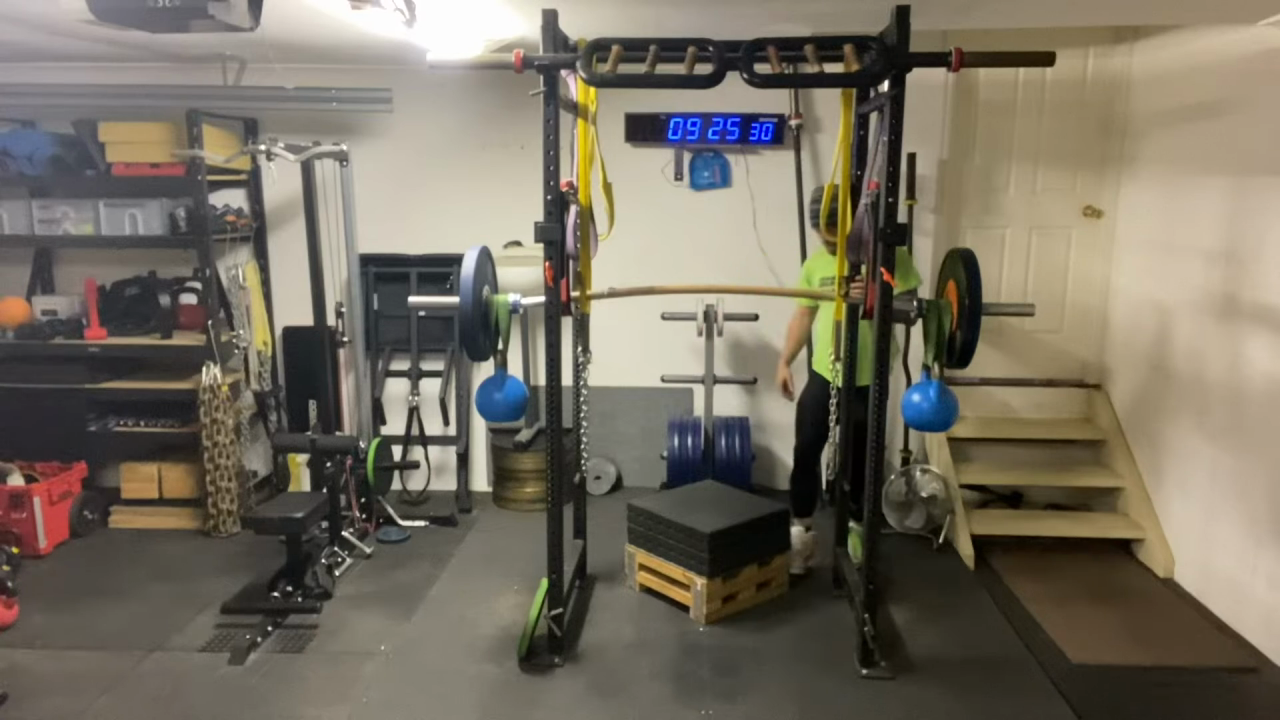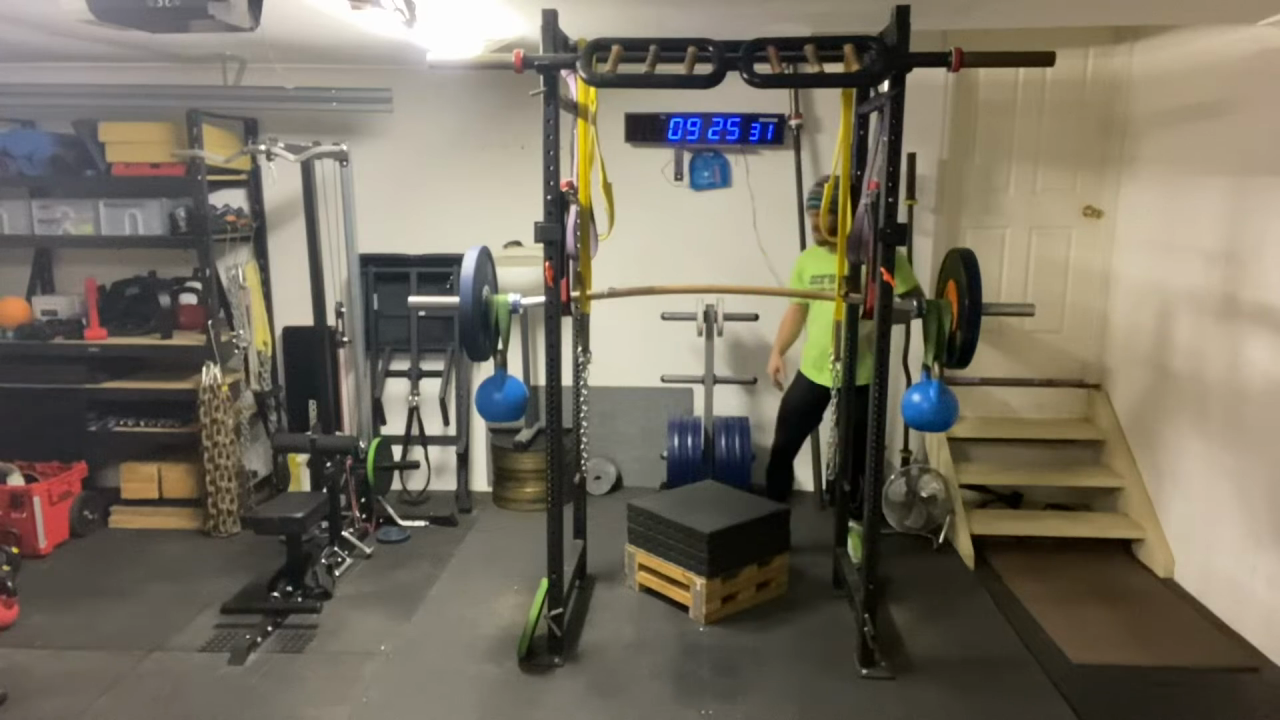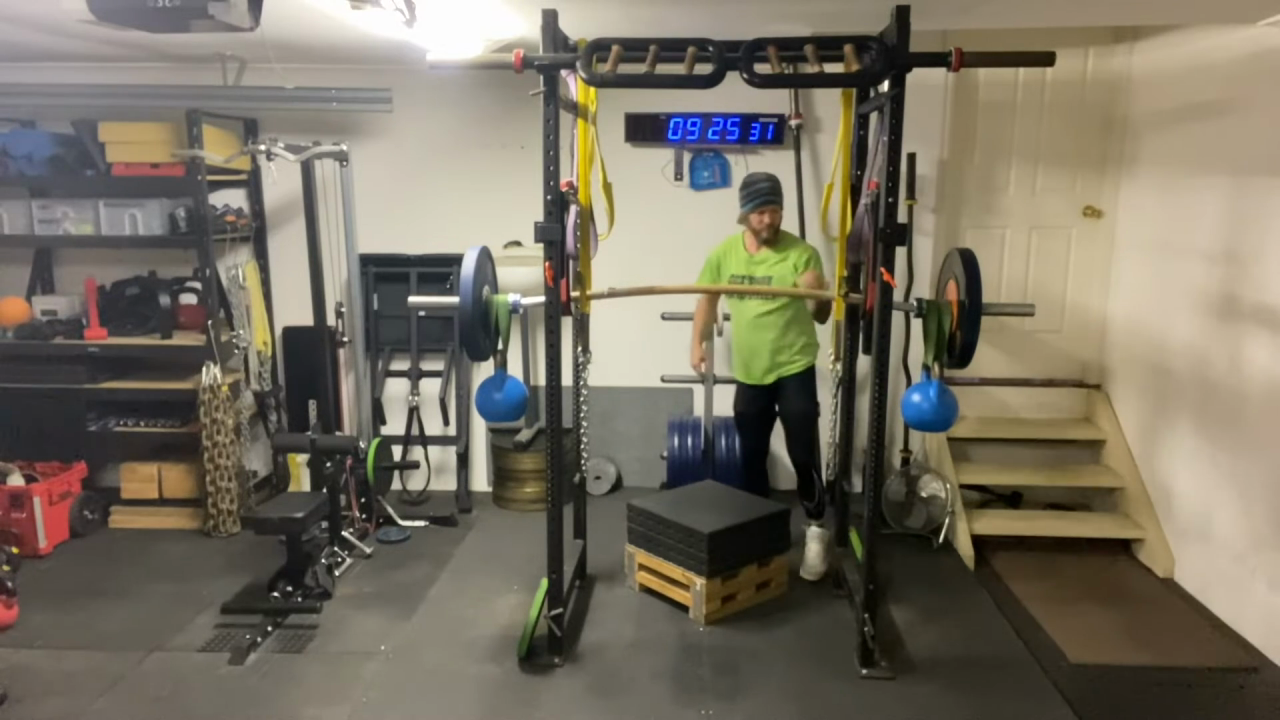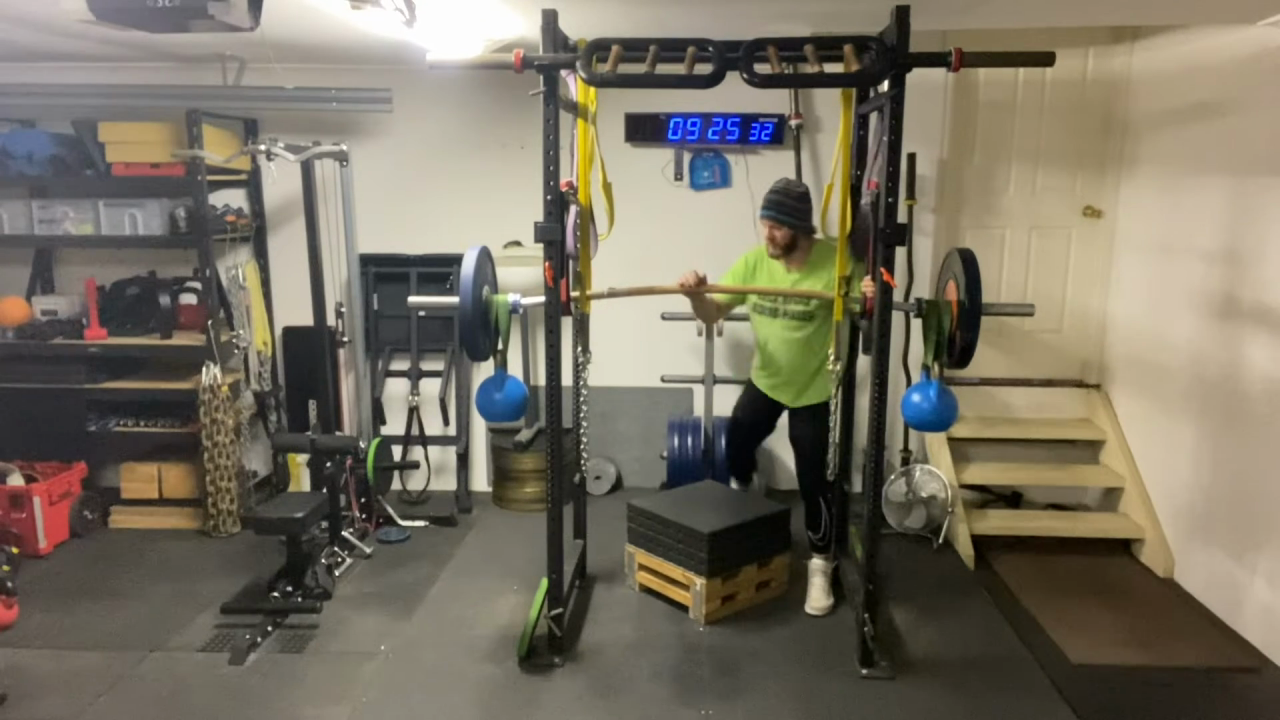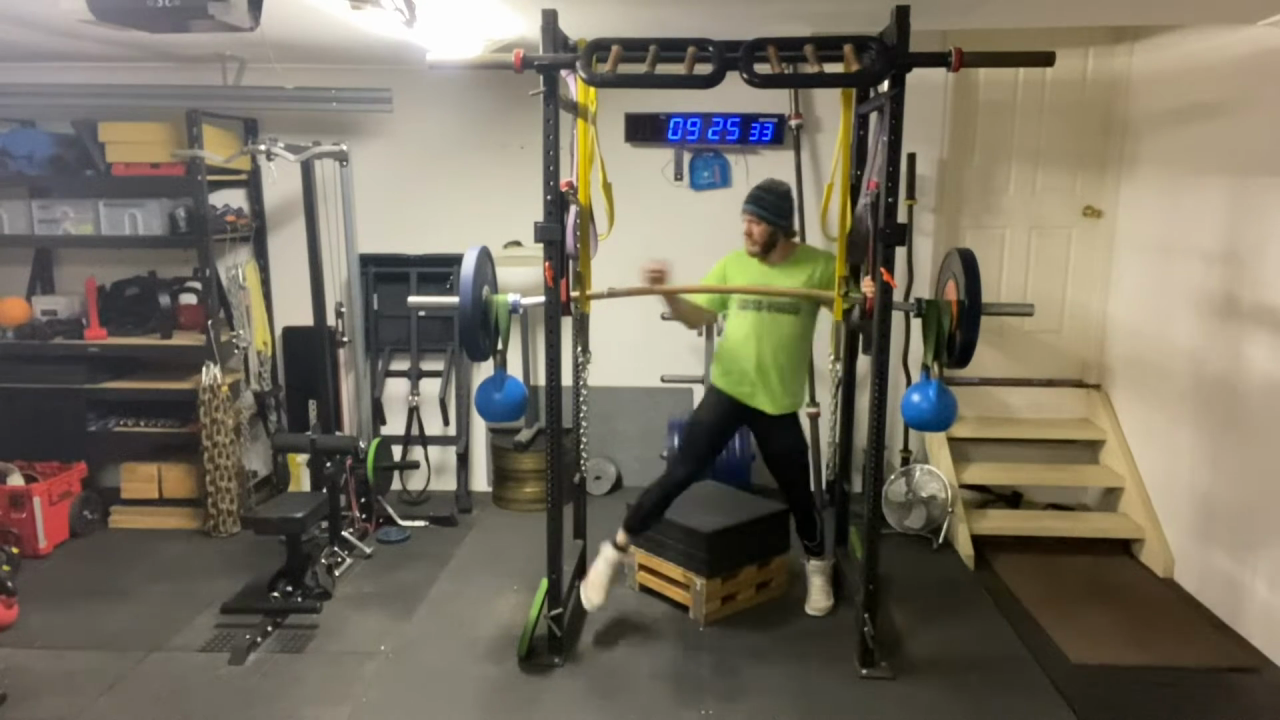
dt=0.7s
person 1, frame 1
right shoulder: (816, 262)
right elbow: (804, 313)
right wrist: (784, 361)
left hip: (868, 379)
right hip: (824, 374)
left knee: (858, 462)
right knee: (804, 451)
left ankle: (859, 530)
right ankle: (801, 531)
person 1, frame 2
right shoulder: (809, 259)
left elbow: (913, 301)
right wrist: (777, 352)
left hip: (857, 378)
right hip: (811, 374)
left knee: (853, 464)
right knee: (782, 447)
left ankle: (855, 529)
person 1, frame 3
left shoulder: (802, 253)
right shoulder: (724, 253)
left elbow: (820, 314)
right elbow: (708, 298)
left wrist: (819, 296)
right wrist: (698, 342)
left hip: (794, 369)
right hip: (749, 372)
left knee: (803, 456)
right knee: (752, 459)
left ankle: (816, 533)
person 1, frame 4
left shoulder: (836, 262)
right shoulder: (753, 261)
right elbow: (713, 312)
left wrist: (872, 297)
right wrist: (695, 294)
left hip: (812, 391)
right hip: (763, 382)
left knee: (812, 482)
right knee: (737, 455)
left ankle: (820, 566)
right ankle: (743, 489)
person 1, frame 5
left shoulder: (818, 266)
right shoulder: (730, 264)
right elbow: (695, 317)
left wrist: (868, 298)
right wrist: (665, 290)
left hip: (779, 404)
right hip: (727, 392)
left knee: (798, 494)
right knee: (678, 476)
left ankle: (817, 570)
right ankle: (613, 552)
